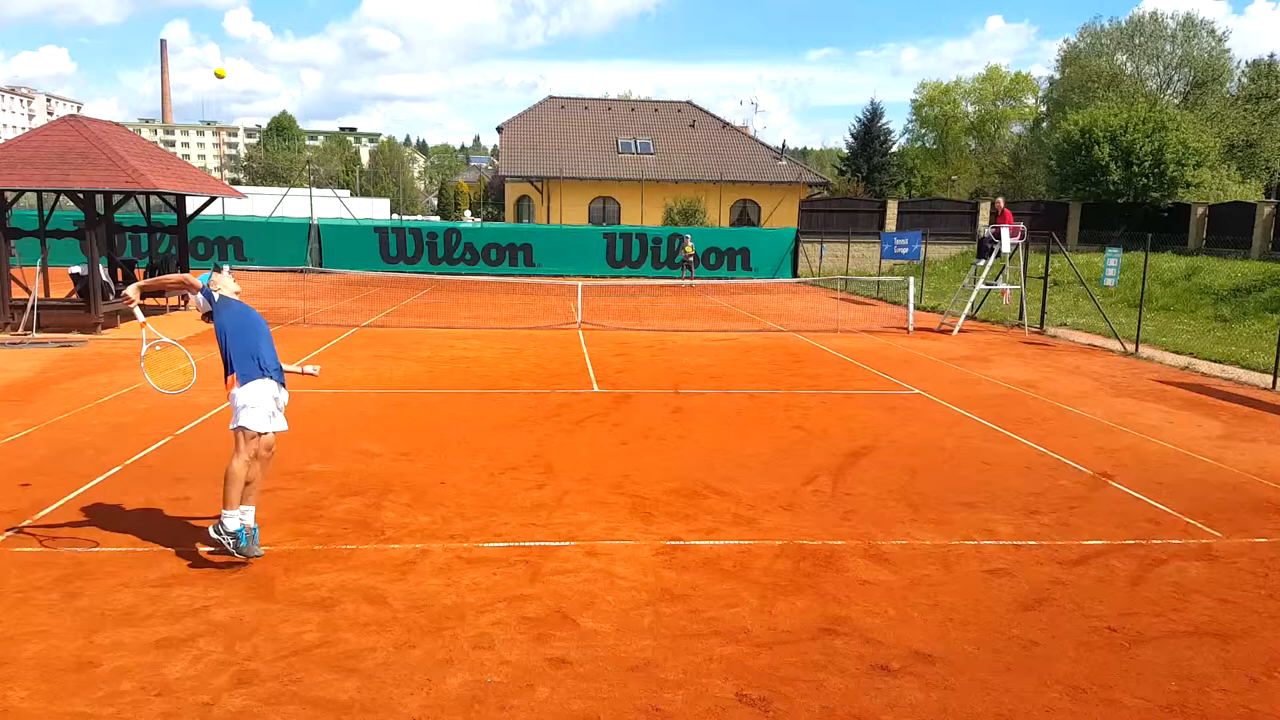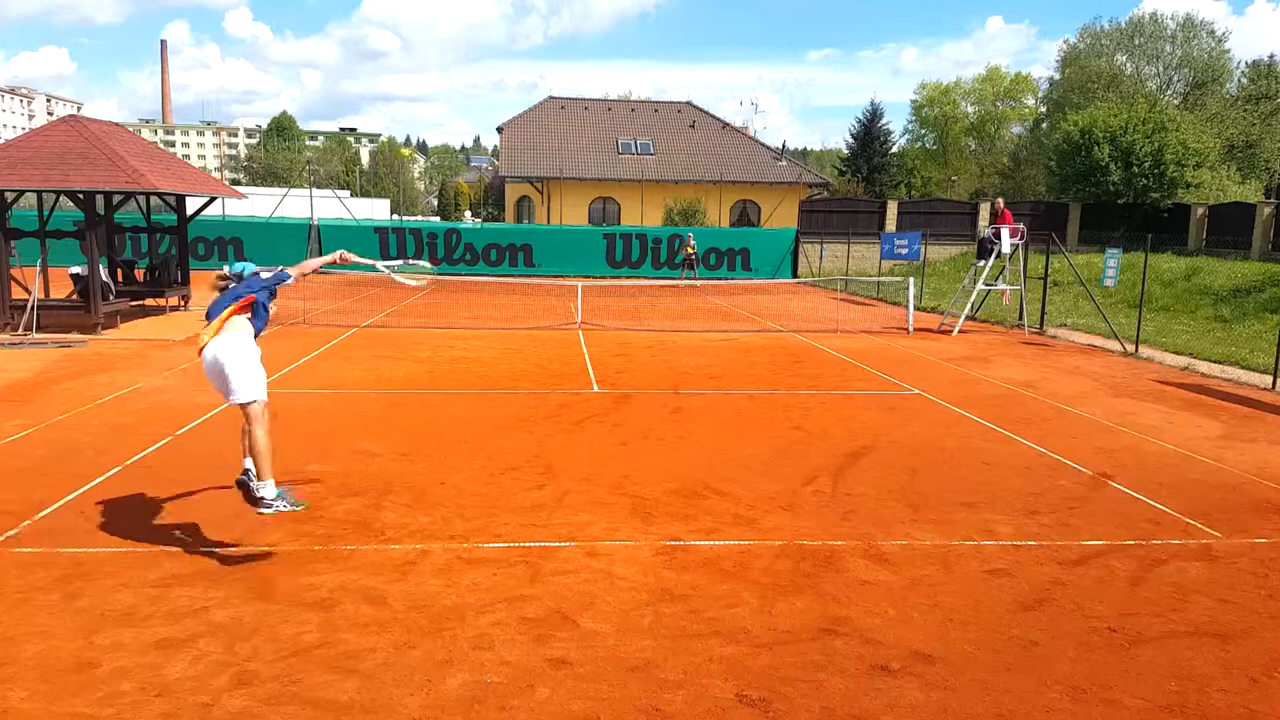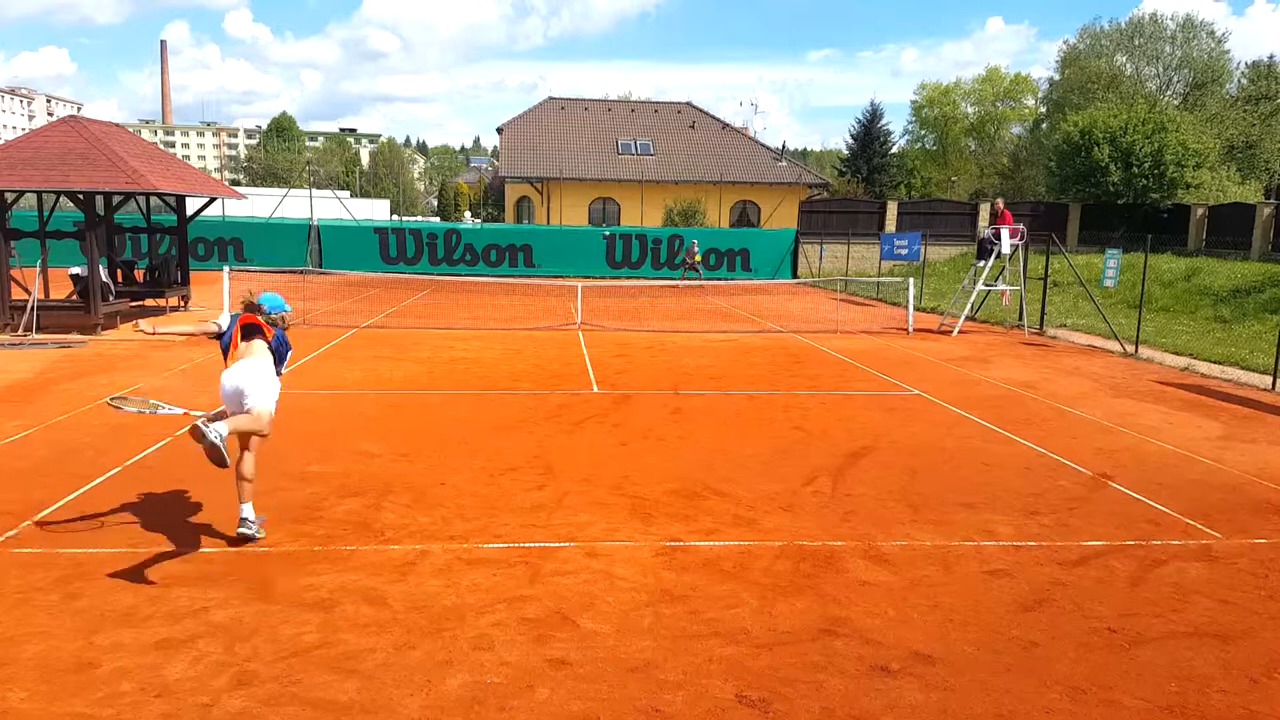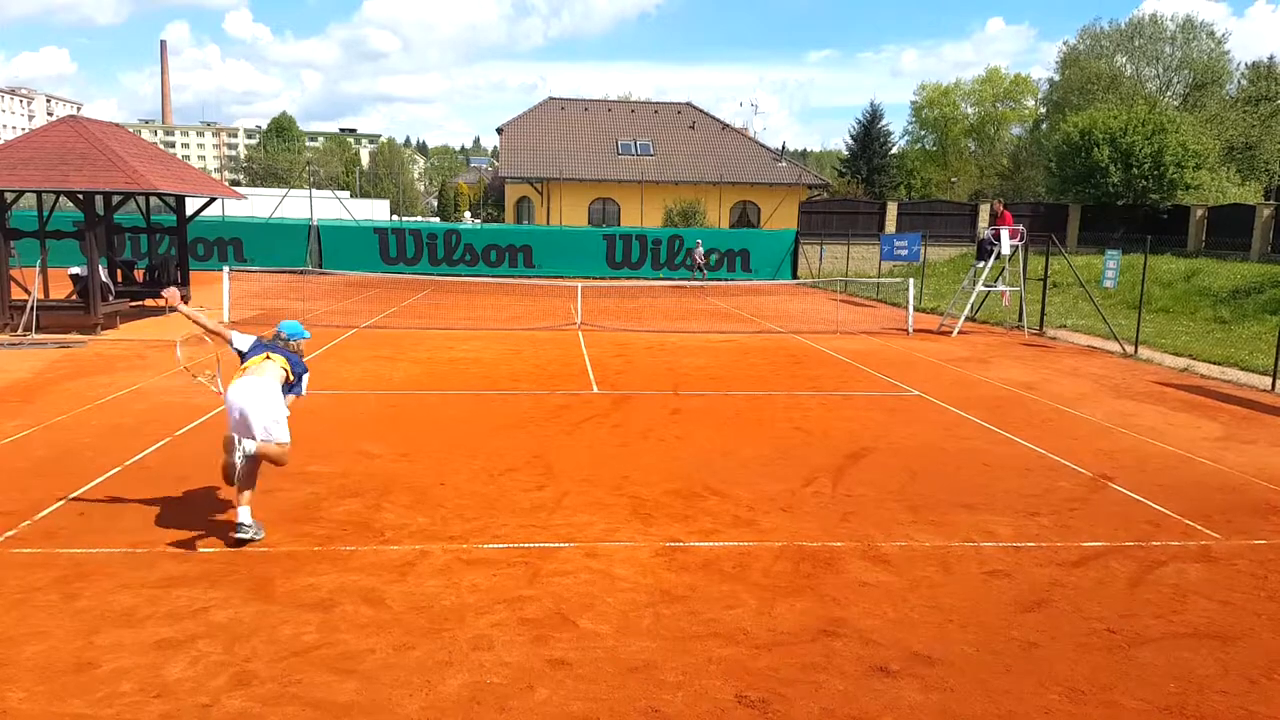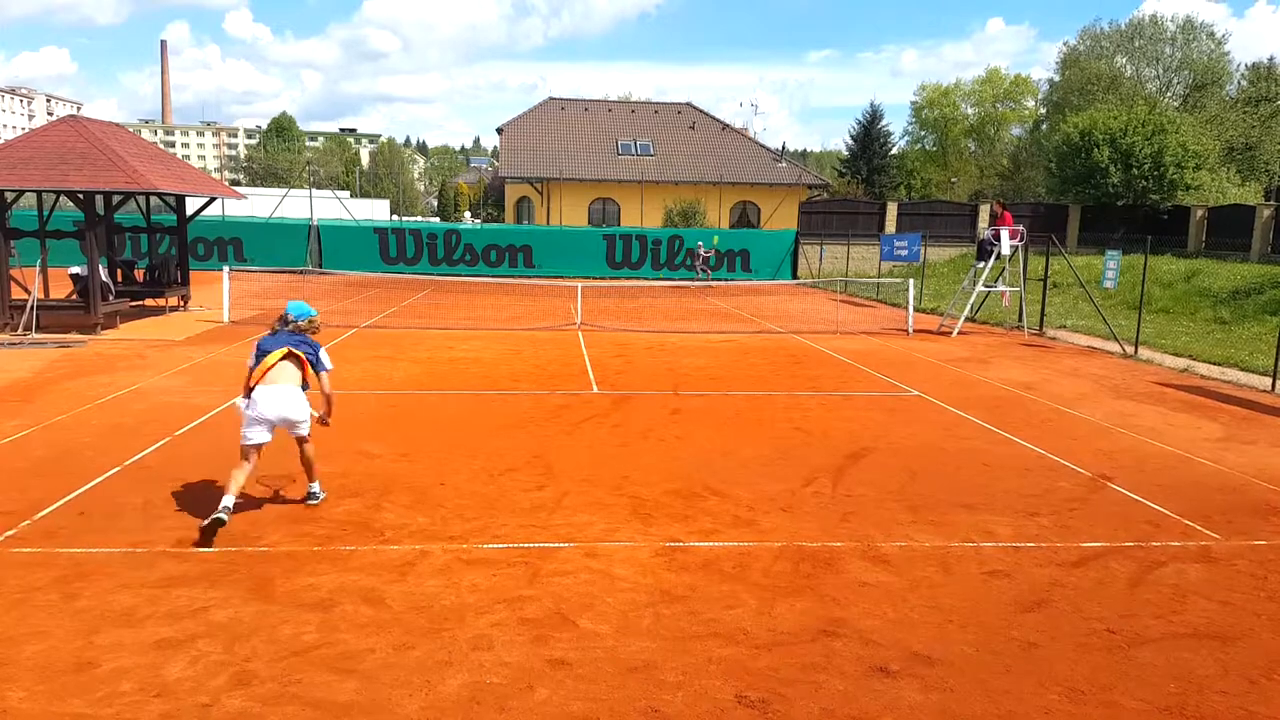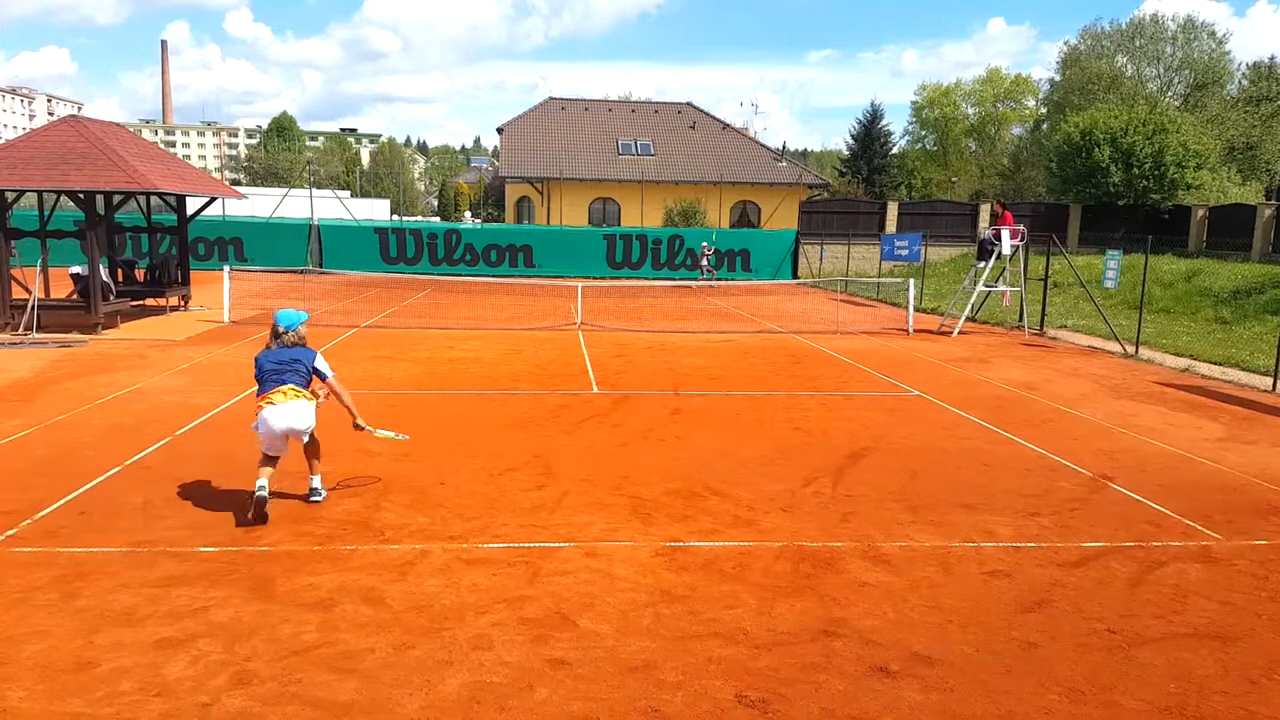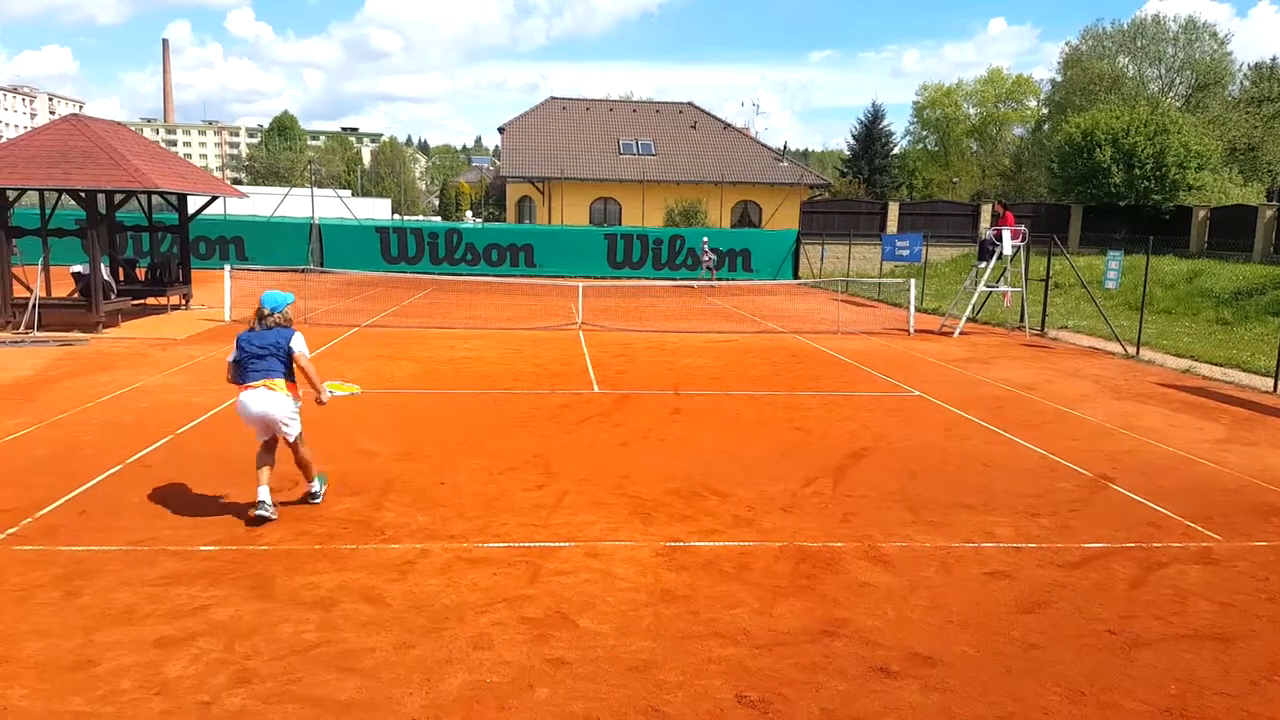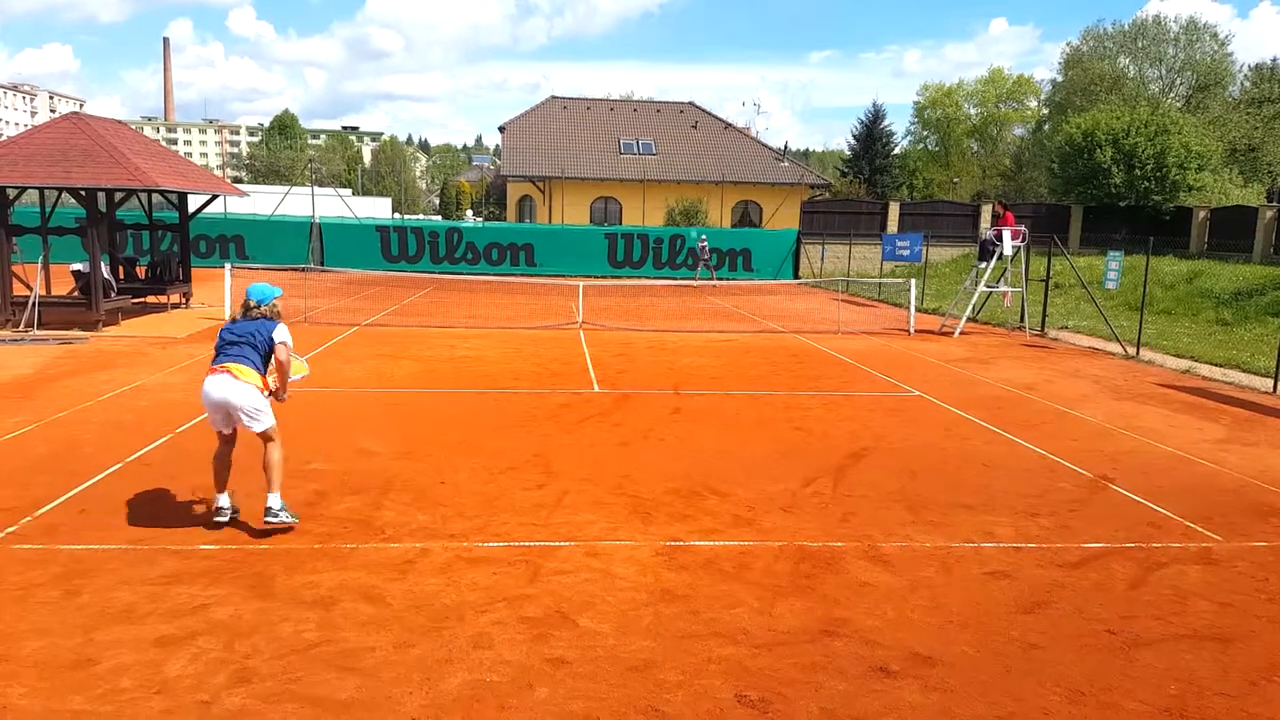
dt=0.2s
person 1, frame 1
left shoulder: (252, 318)
right shoulder: (218, 305)
right elbow: (184, 281)
left wrist: (300, 369)
right wrist: (139, 286)
left hip: (273, 386)
right hip: (250, 387)
left knee: (264, 451)
right knee: (245, 449)
left ankle: (246, 522)
right ankle: (227, 525)
person 1, frame 2
left shoulder: (218, 305)
right shoulder: (256, 287)
right elbow: (298, 270)
right wrist: (335, 256)
left hip: (211, 356)
right hip: (228, 351)
left knee: (253, 417)
right knee: (258, 419)
left ankle: (250, 472)
right ankle: (269, 493)
person 1, frame 3
left shoulder: (234, 321)
right shoulder: (282, 343)
left elbow: (205, 329)
left wrist: (156, 330)
left hip: (230, 380)
right hip: (261, 371)
left knee: (249, 446)
right knee: (262, 426)
left ankle: (247, 519)
right ankle: (216, 430)
person 1, frame 4
left shoulder: (254, 343)
right shoulder: (300, 370)
left elbow: (218, 330)
right elbow: (287, 405)
left wrist: (180, 306)
left hip: (237, 391)
right hip: (265, 392)
left knee: (254, 457)
right knee: (280, 455)
left ankle: (243, 522)
right ankle: (245, 448)
person 1, frame 5
left shoulder: (264, 342)
right shoulder: (315, 348)
left elbow: (248, 380)
right elbow: (326, 390)
left wrist: (246, 401)
right wrist: (327, 413)
left hip: (261, 398)
right hip: (292, 399)
left knee: (247, 458)
right knee: (303, 440)
left ankle: (224, 508)
right ankle: (314, 489)
person 1, frame 6
left shoulder: (261, 357)
right shoulder: (310, 355)
right elbow: (337, 388)
right wrist: (356, 417)
left hip: (269, 415)
right hip: (299, 410)
left knee: (269, 456)
right knee: (310, 439)
left ankle: (261, 489)
right ankle: (316, 487)
person 1, frame 7
left shoulder: (243, 337)
right shoulder: (292, 335)
left elbow: (231, 377)
right elbow: (302, 362)
right wrist: (320, 391)
left hip: (247, 399)
right hip: (277, 397)
left knee: (267, 442)
right knee: (297, 443)
left ankle: (262, 500)
right ankle: (314, 487)
person 1, frame 8
left shoulder: (228, 327)
right shoulder: (277, 327)
right elbow: (283, 357)
right wrist: (282, 387)
left hip: (211, 385)
right hip: (243, 387)
left knee: (226, 442)
right knee: (272, 440)
left ankle: (222, 505)
right ankle: (274, 507)
